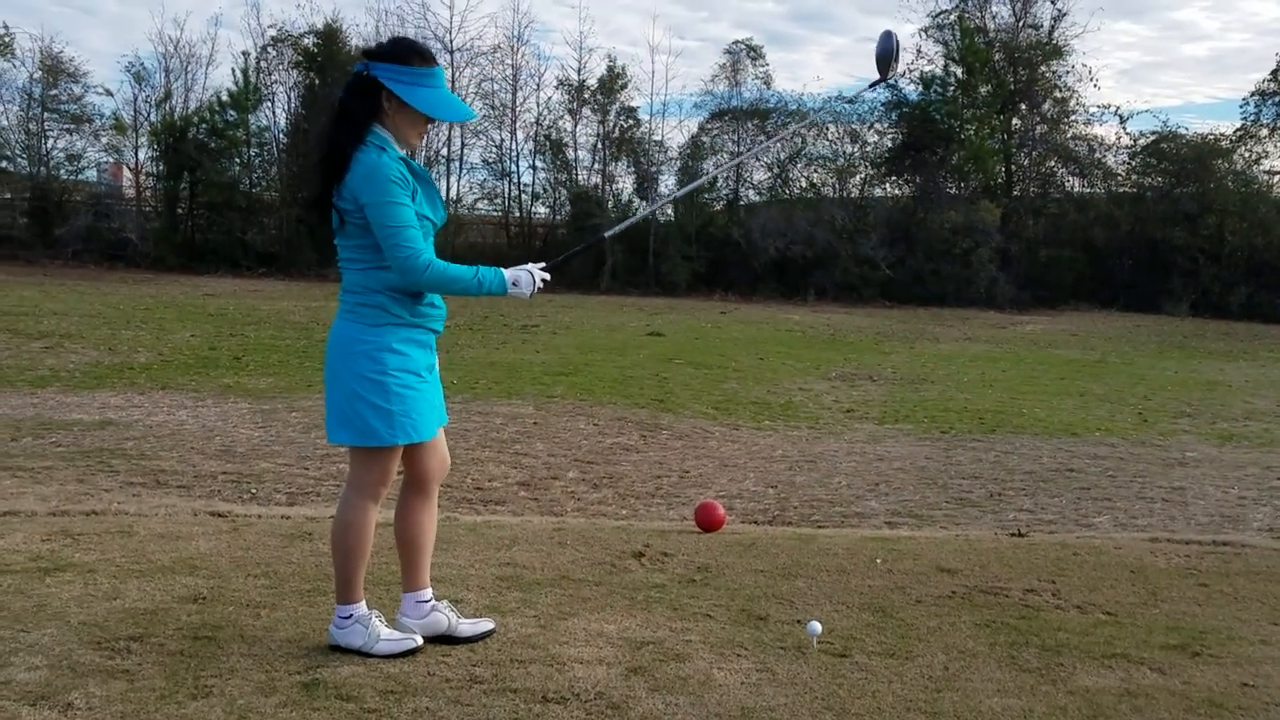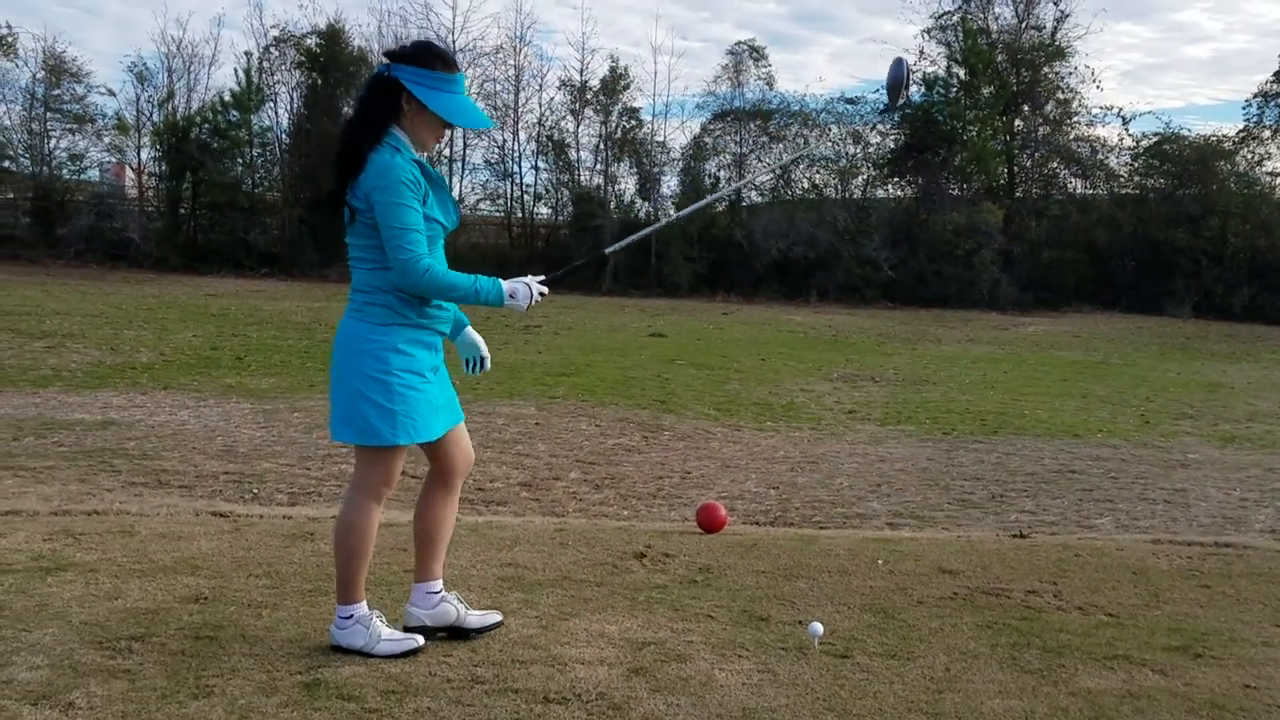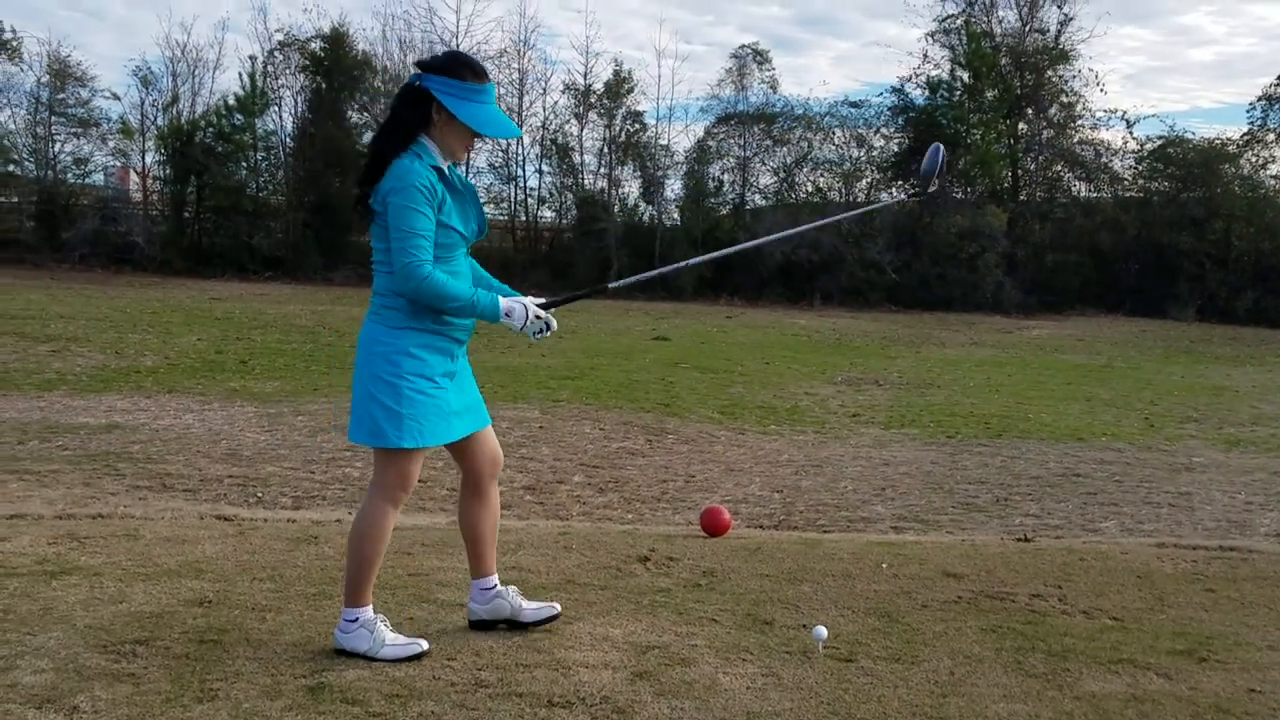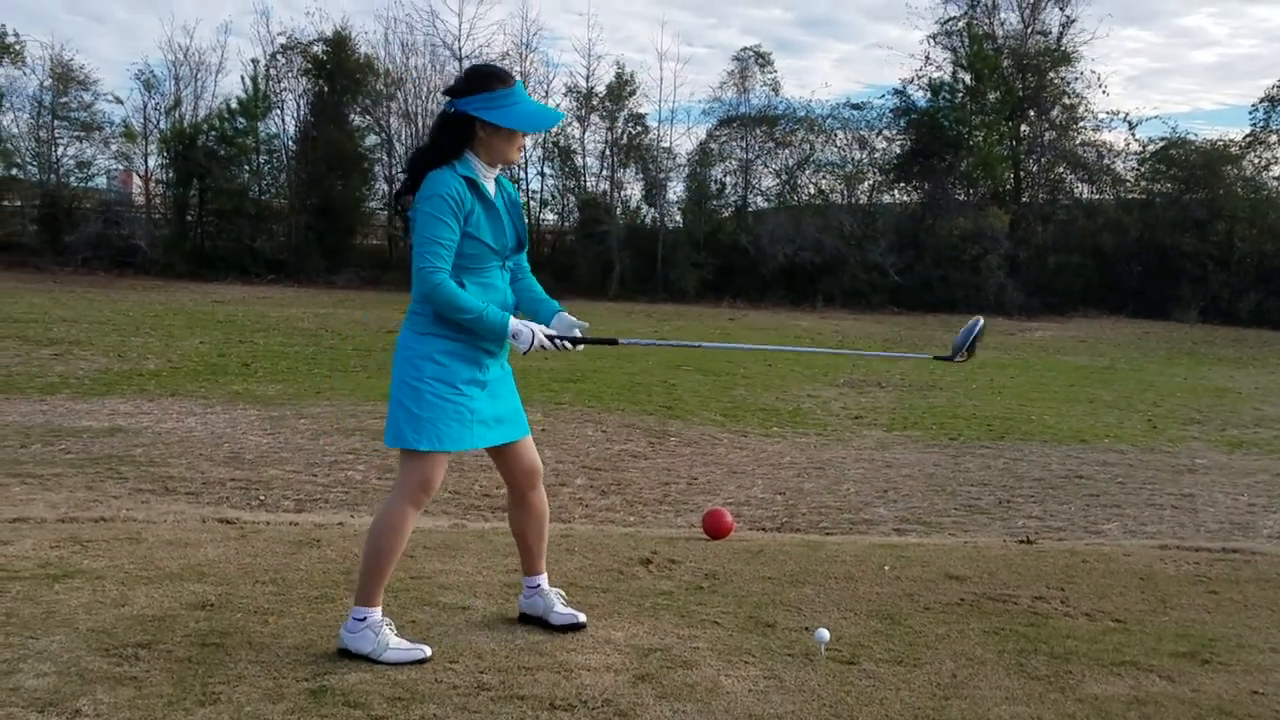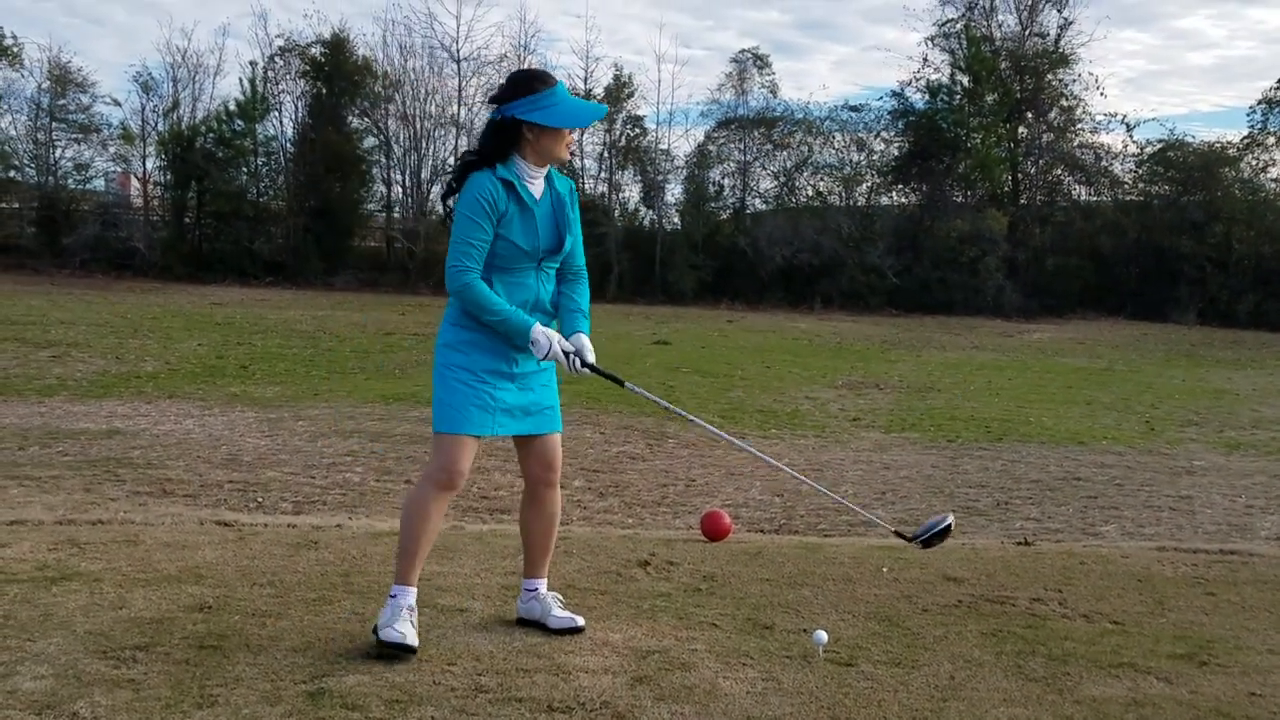
dt=0.2s
person 1, frame 1
left shoulder: (384, 163)
right shoulder: (377, 168)
right elbow: (413, 265)
left wrist: (423, 338)
right wrist: (503, 281)
left hip: (405, 344)
right hip: (381, 346)
left knee: (429, 473)
right knee: (370, 483)
left ankle: (419, 607)
right ankle: (350, 619)
person 1, frame 2
left shoulder: (403, 166)
right shoulder: (391, 169)
right elbow: (413, 270)
left wrist: (459, 326)
right wrist: (500, 292)
left hip: (415, 346)
right hip: (387, 347)
left knee: (455, 463)
right knee: (375, 483)
left ankle: (427, 600)
right ankle: (350, 619)
person 1, frame 3
left shoulder: (440, 175)
right shoulder: (411, 175)
right elbow: (415, 275)
left wrist: (512, 301)
right wrist: (498, 308)
left hip: (442, 352)
right hip: (405, 352)
left knee: (486, 465)
right knee: (394, 486)
left ankle: (488, 595)
right ankle: (355, 622)
person 1, frame 4
left shoulder: (502, 191)
right shoulder: (445, 188)
left elbow: (515, 272)
right elbow: (433, 283)
left wrist: (552, 315)
right wrist: (509, 327)
left hip: (485, 362)
right hip: (440, 358)
left knee: (528, 474)
right knee: (416, 488)
left ankle: (535, 591)
right ankle: (363, 622)
person 1, frame 5
left shoulder: (562, 192)
right shoulder: (485, 188)
left elbow: (572, 273)
right elbow: (462, 280)
left wrist: (576, 330)
right wrist: (530, 328)
left hip: (530, 358)
right hip: (475, 351)
left knee: (545, 473)
right knee: (446, 474)
left ankle: (535, 594)
right ankle: (400, 602)
